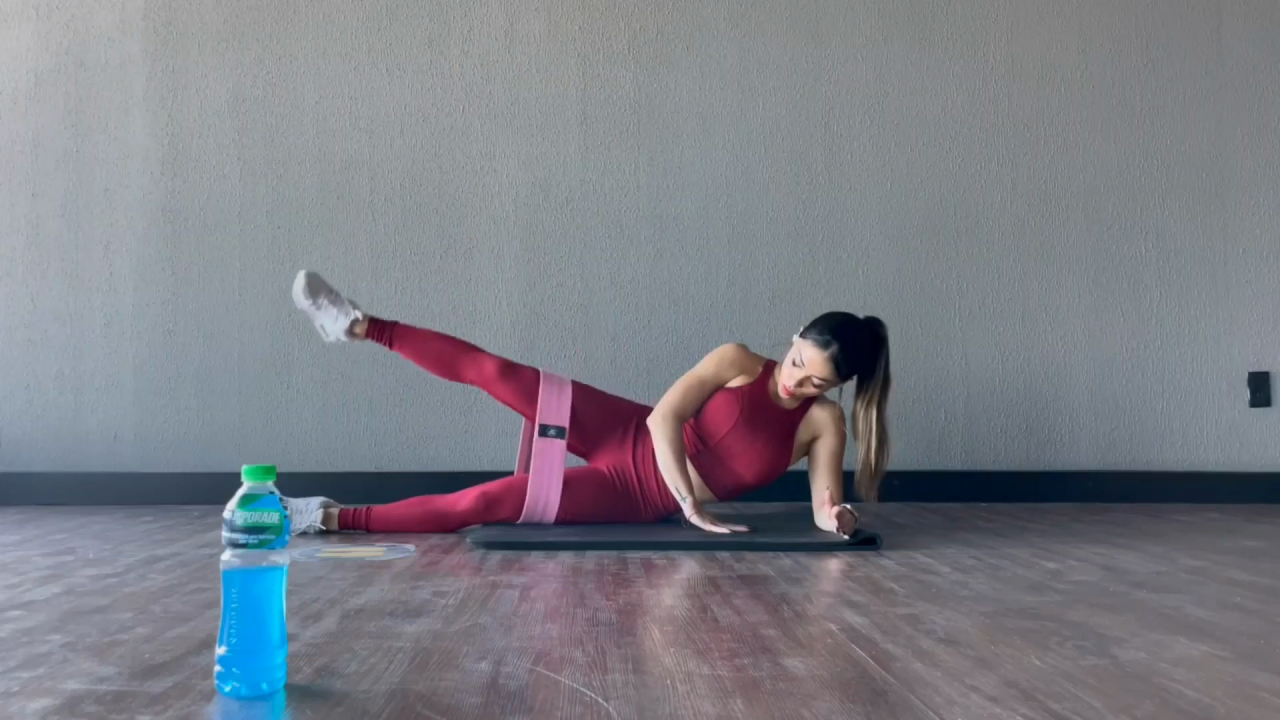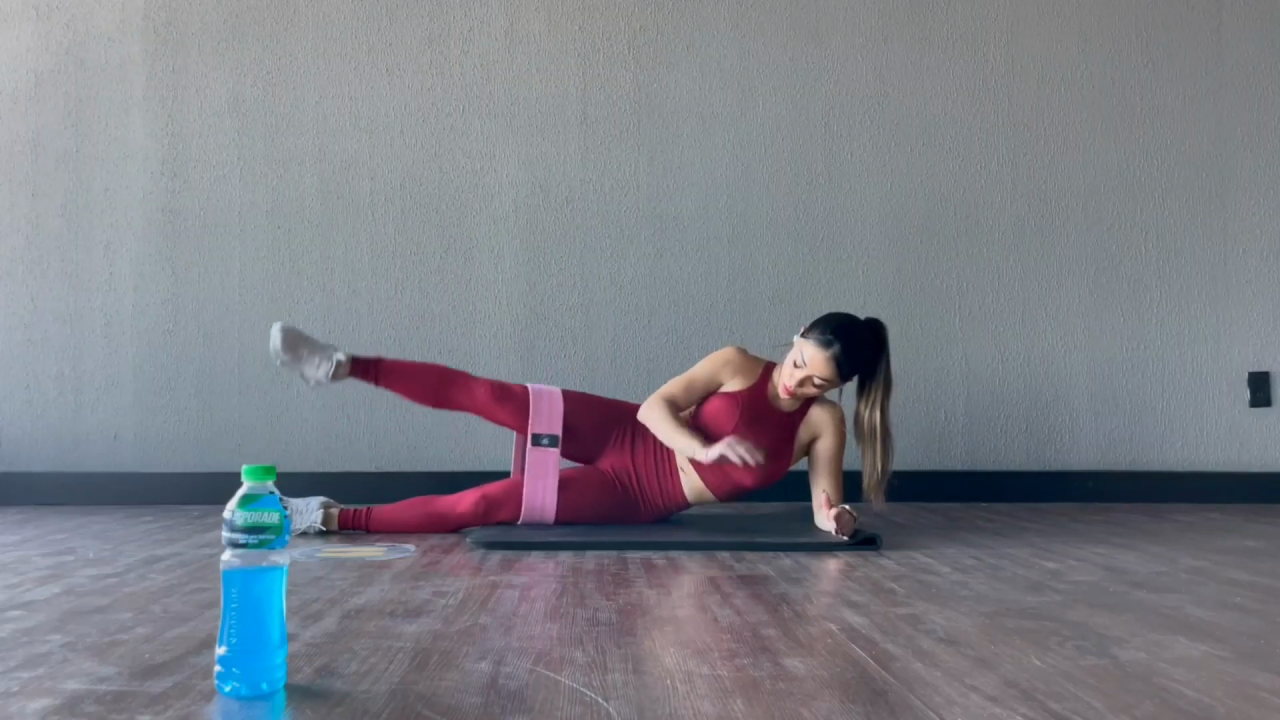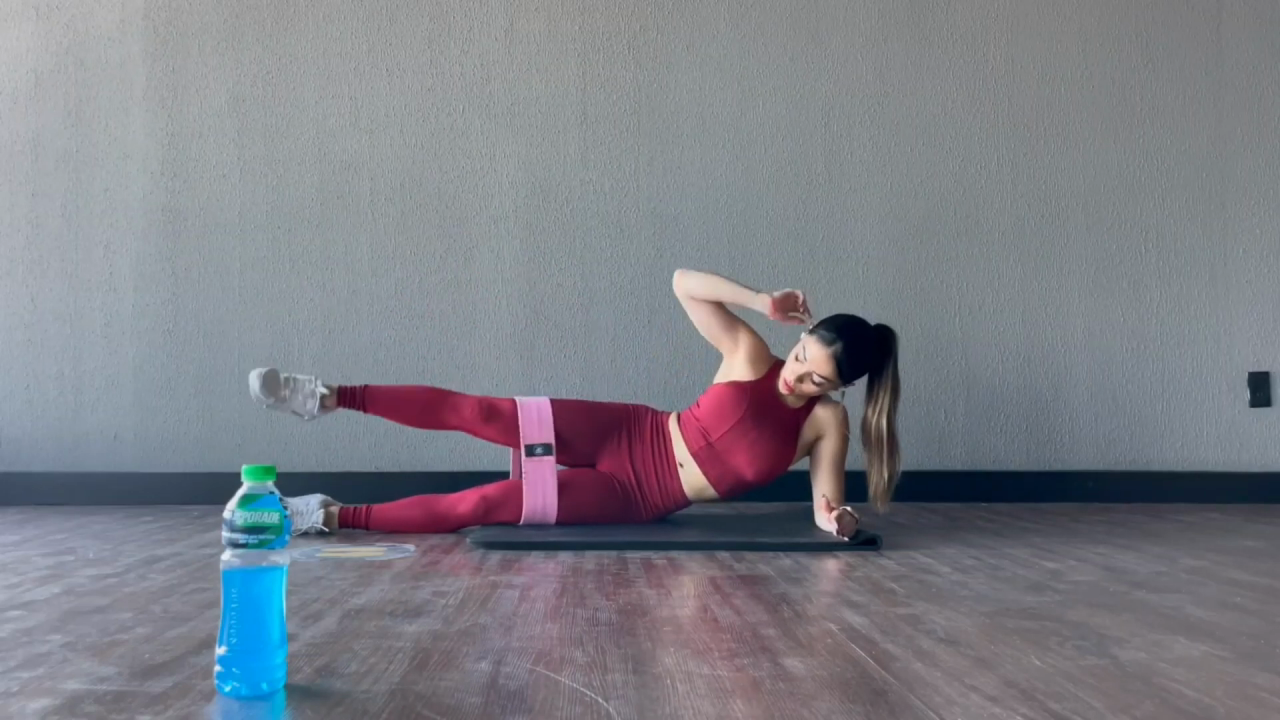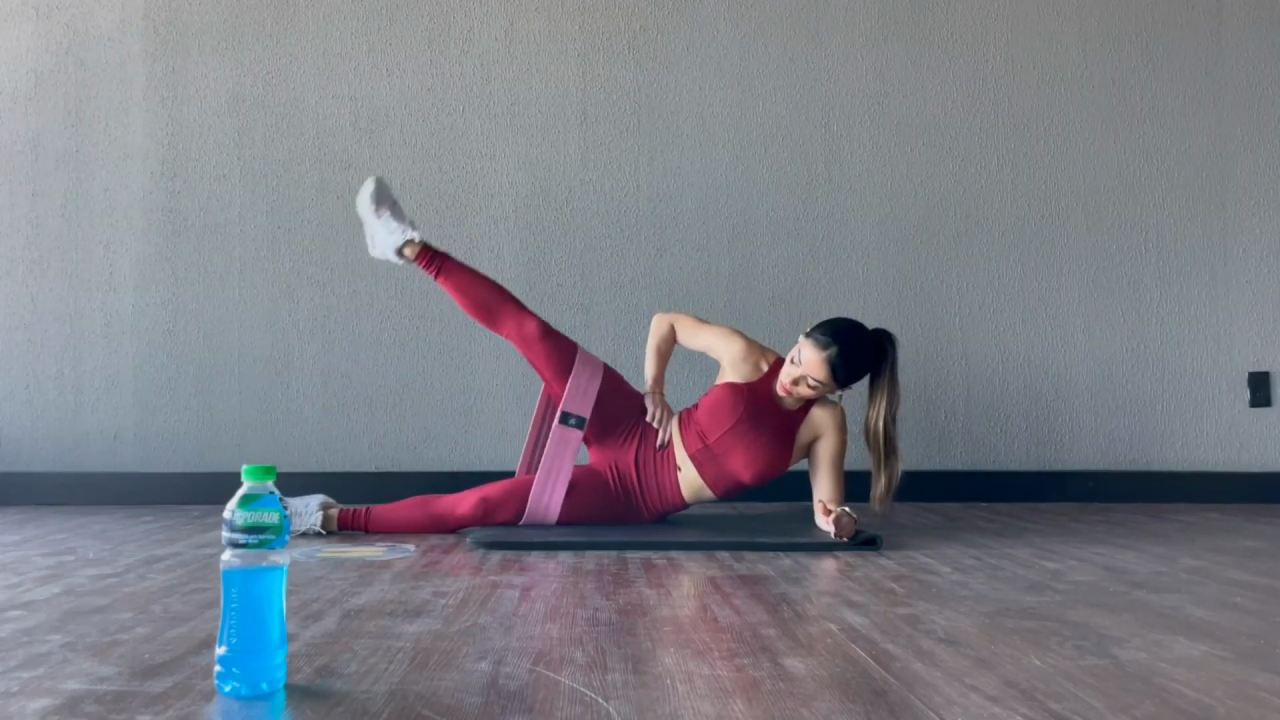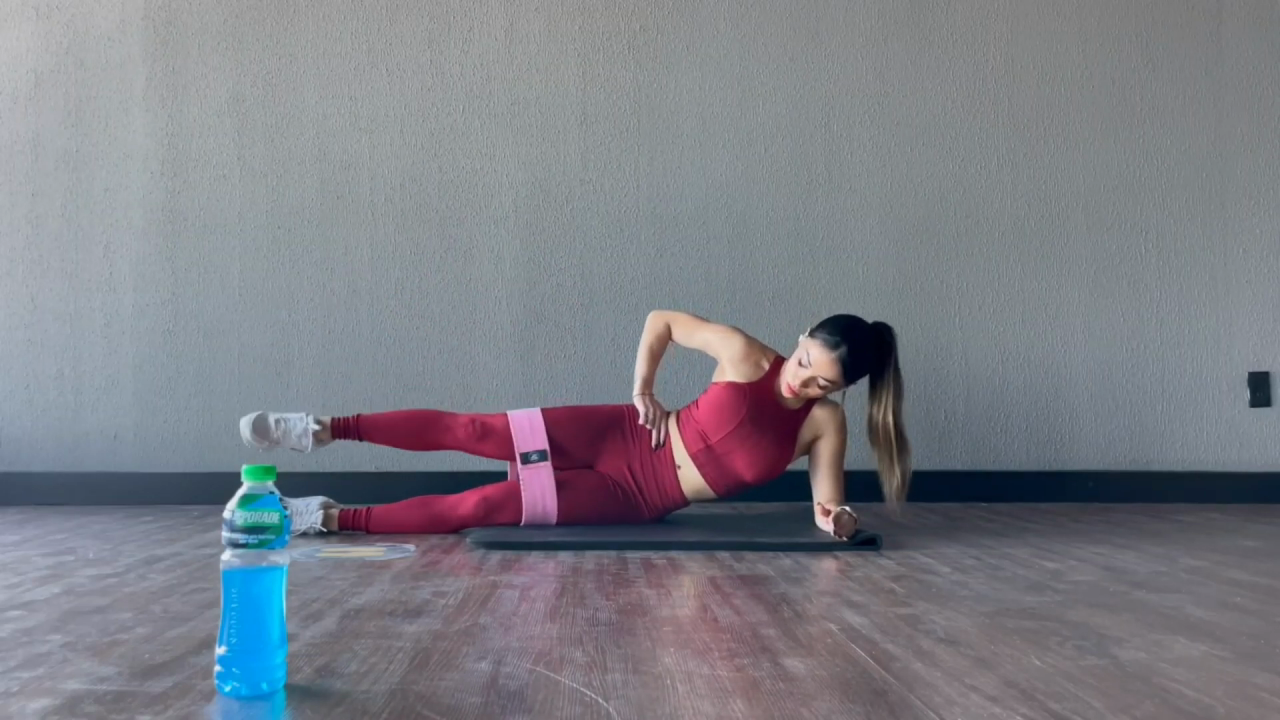
dt=1s
person 1, frame 1
left shoulder: (824, 423)
right shoulder: (738, 360)
left elbow: (825, 510)
right elbow: (665, 417)
left wrist: (836, 517)
right wrist: (691, 503)
left hip: (638, 498)
right hip: (631, 437)
left knee: (484, 503)
right knee: (496, 373)
left ankle: (334, 516)
right ankle: (359, 325)
person 1, frame 2
left shoulder: (822, 429)
right shoulder: (739, 365)
left elbow: (829, 512)
right elbow: (653, 407)
left wrist: (836, 516)
right wrist: (703, 448)
left hip: (639, 504)
right hip: (629, 445)
left knee: (487, 505)
right knee: (491, 397)
left ankle: (338, 515)
right ankle: (342, 364)
person 1, frame 3
left shoulder: (827, 423)
right shoulder: (750, 355)
left elbow: (828, 506)
right elbow: (683, 279)
left wrist: (837, 518)
right wrist: (759, 301)
left hip: (635, 499)
right hip: (627, 437)
left knee: (484, 506)
right knee: (477, 412)
left ankle: (333, 514)
right ankle: (330, 397)
person 1, frame 4
left shoulder: (824, 423)
right shoulder: (748, 357)
left elbow: (828, 508)
right elbow: (666, 323)
left wrist: (835, 519)
right wrist: (654, 392)
left hip: (635, 500)
right hip: (634, 443)
left knee: (484, 507)
right knee: (532, 334)
left ankle: (337, 519)
right ankle: (410, 246)
person 1, frame 5
left shoulder: (825, 423)
right shoulder: (745, 353)
left elbow: (827, 507)
right elbow: (662, 319)
left wrist: (837, 520)
right wrist: (643, 390)
left hip: (636, 500)
right hip: (621, 438)
left knee: (486, 508)
right knee: (471, 430)
left ankle: (332, 516)
right ankle: (325, 429)
